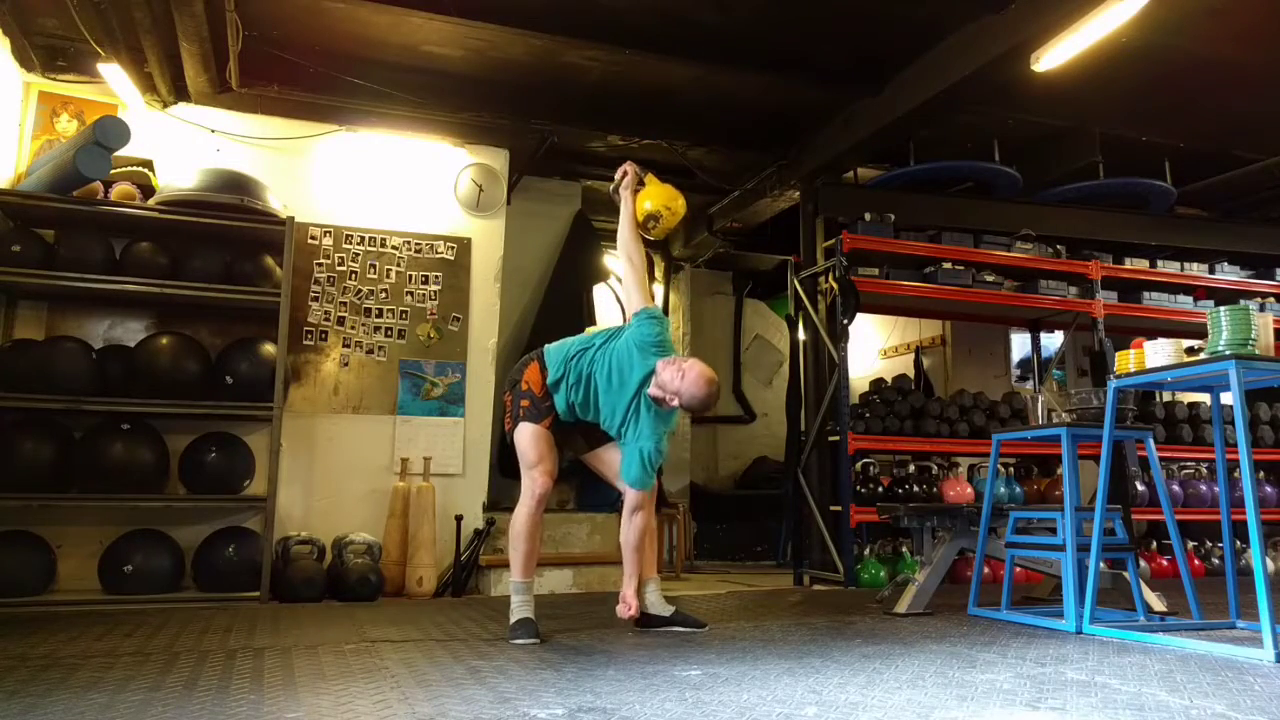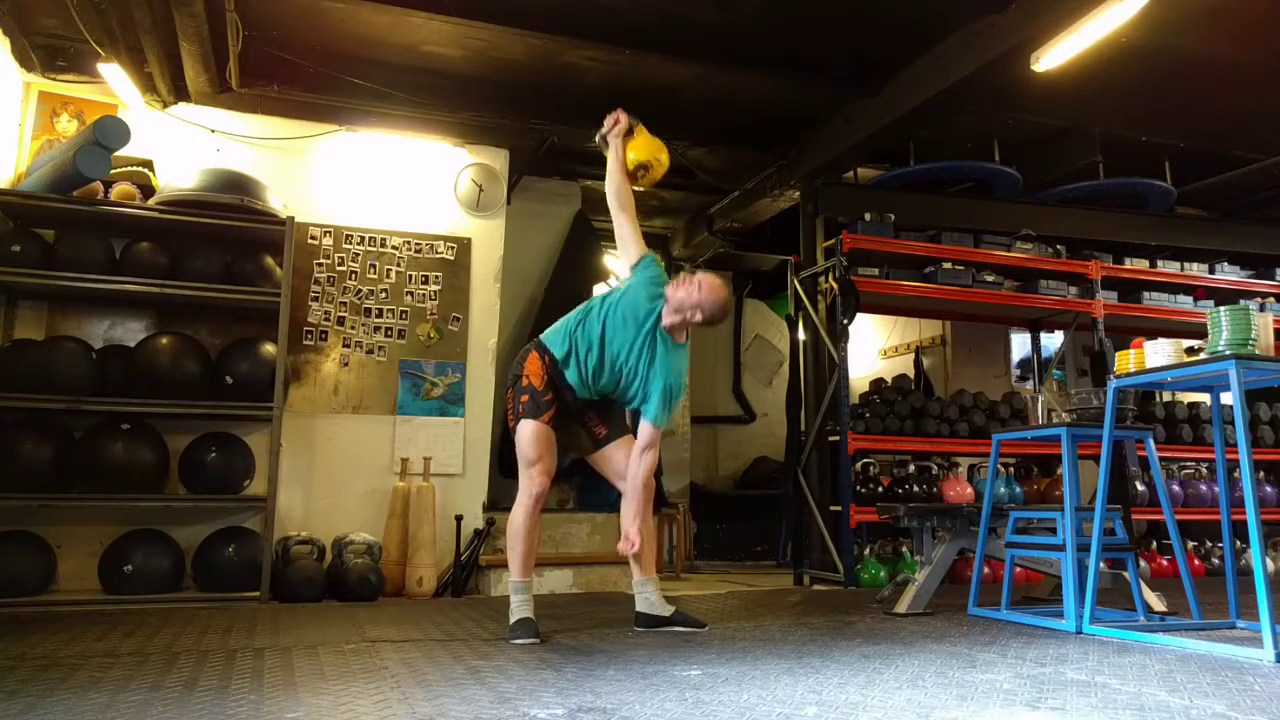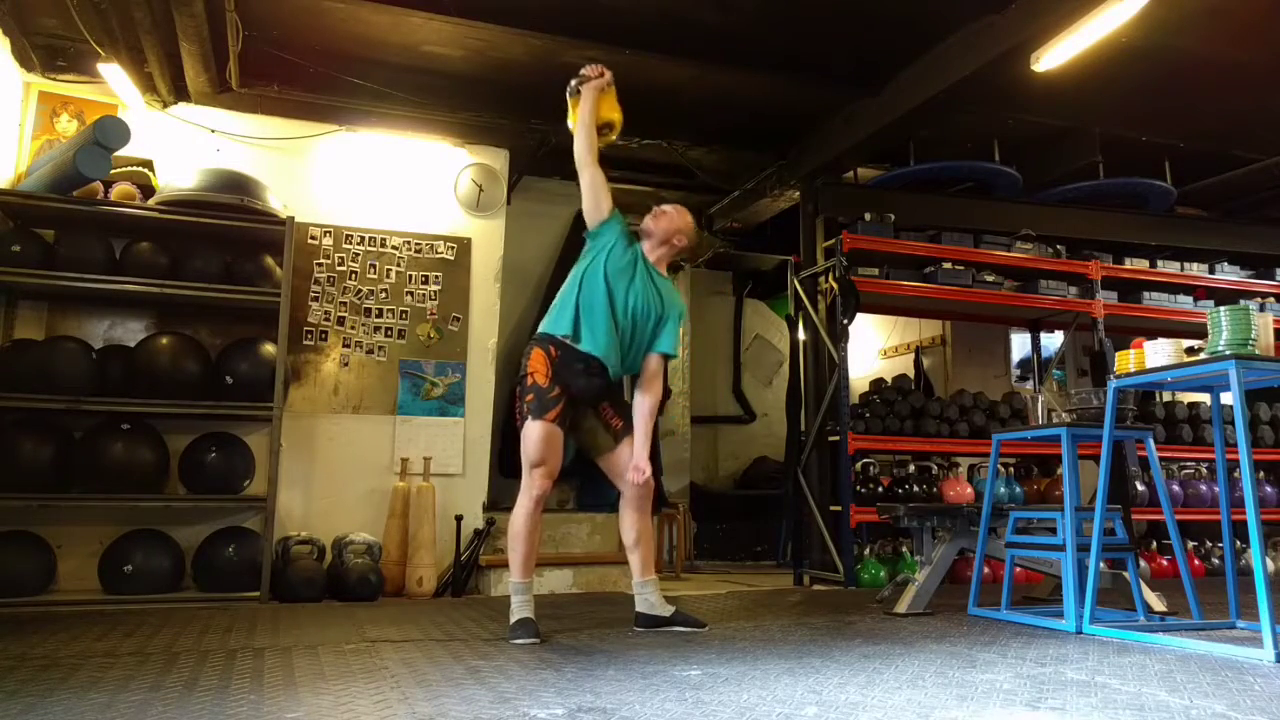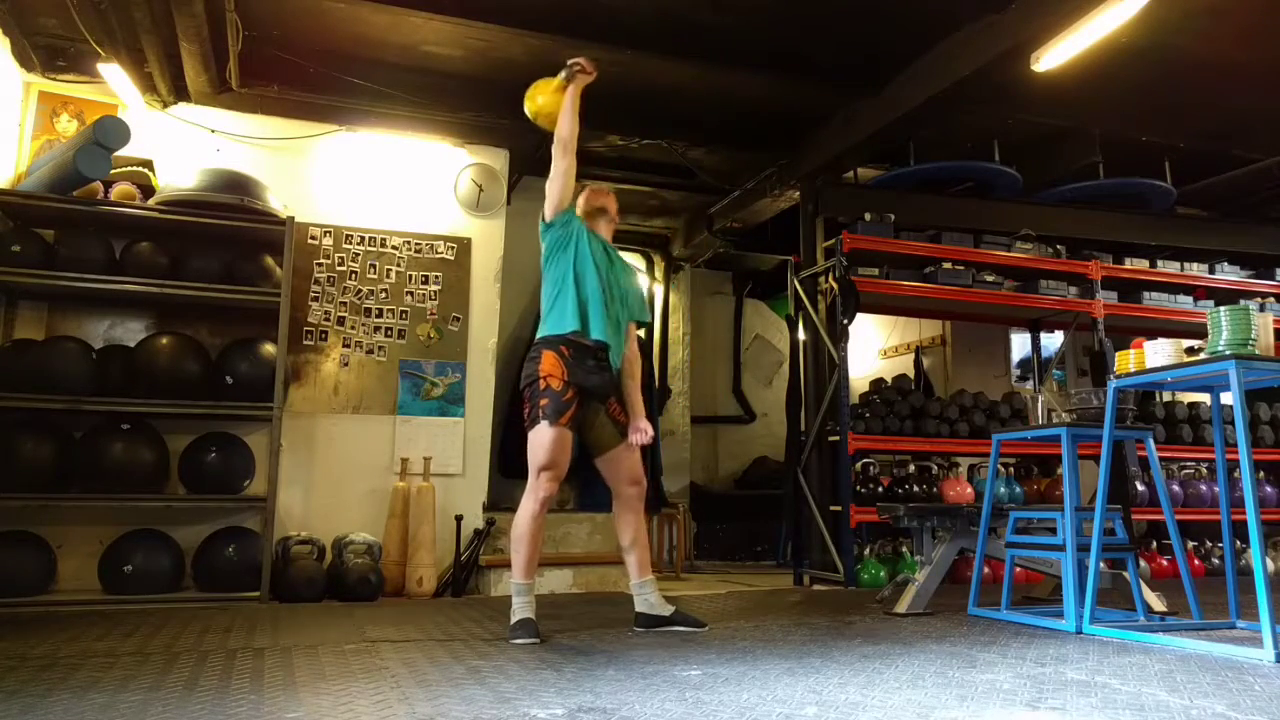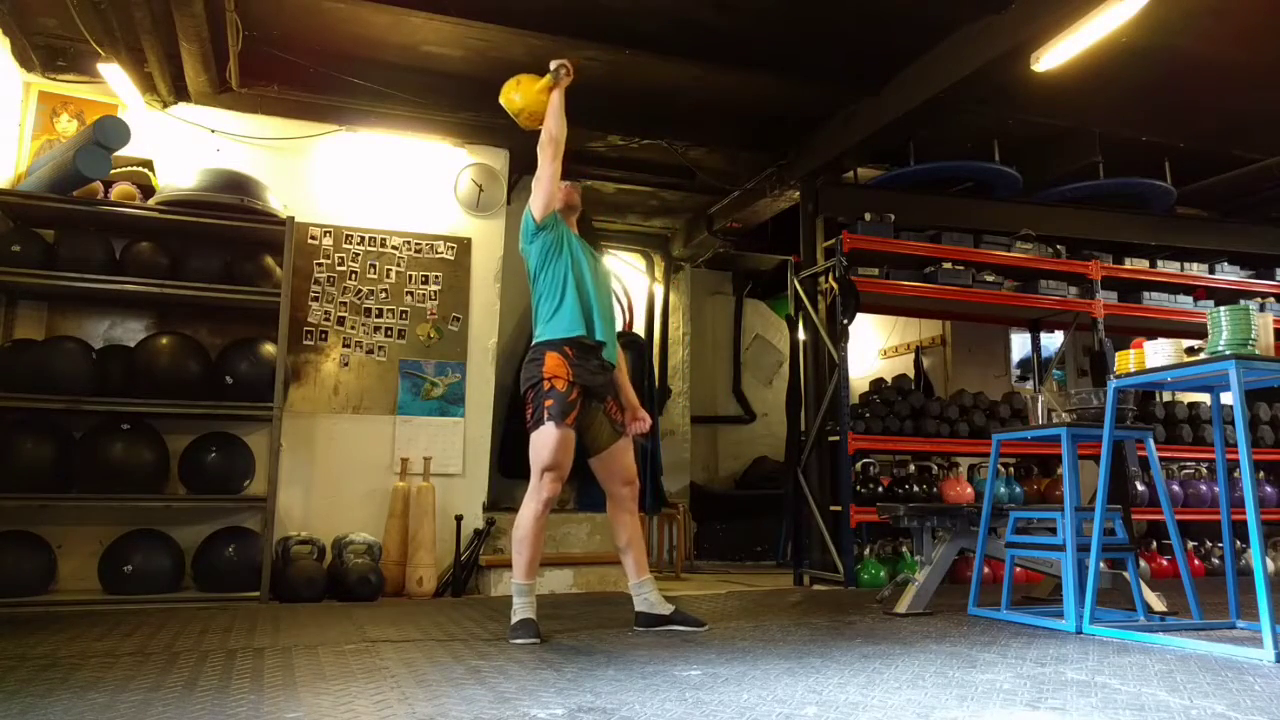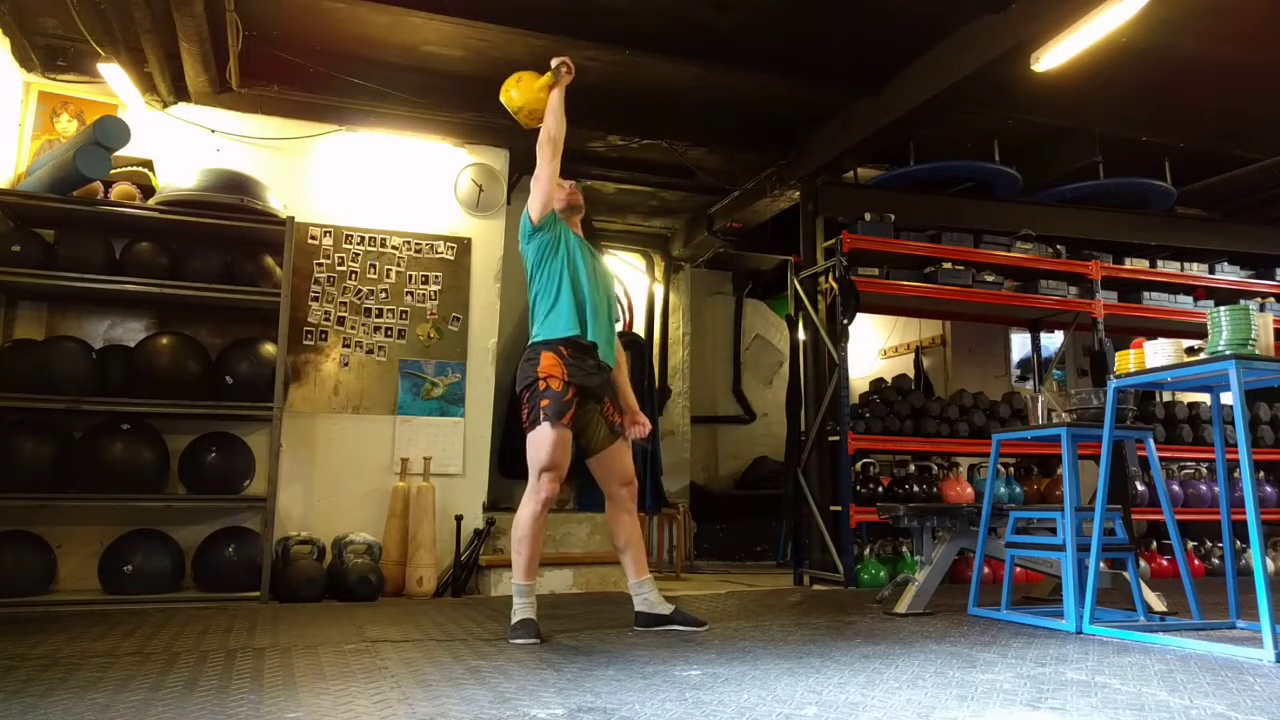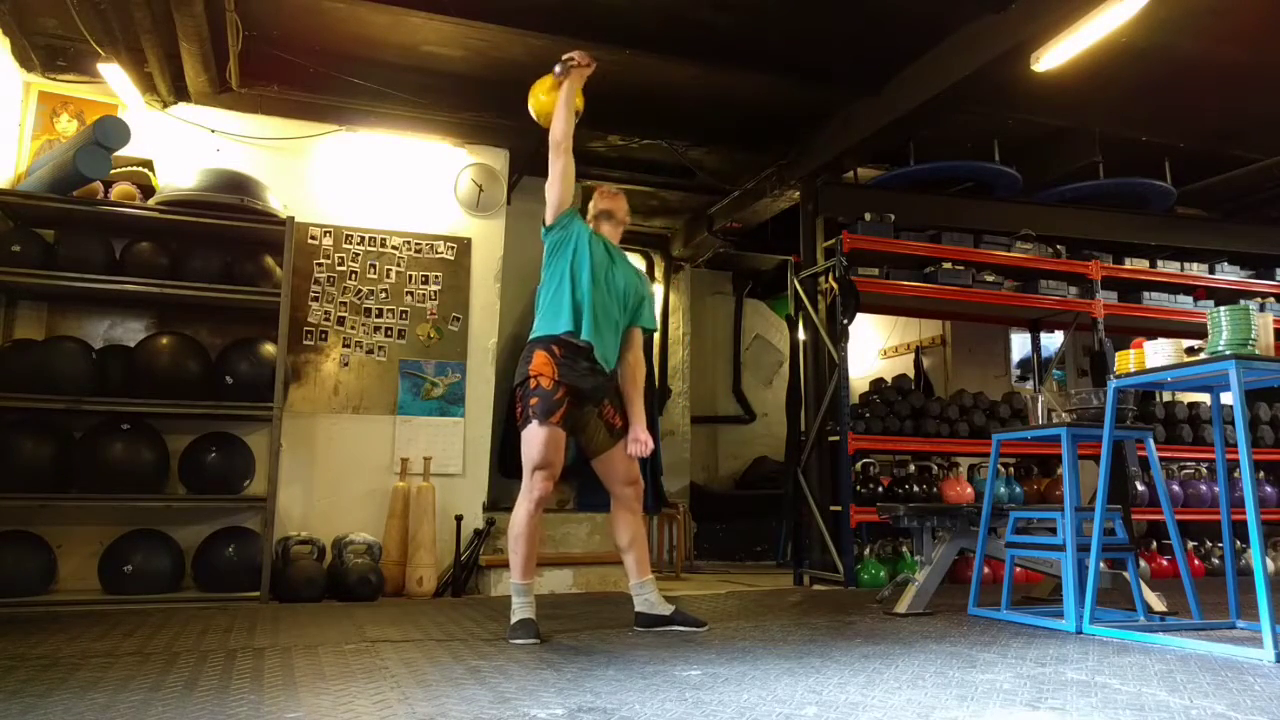
dt=0.4s
person 1, frame 1
left shoulder: (649, 434)
right shoulder: (653, 342)
left elbow: (635, 509)
right elbow: (632, 263)
left wrist: (631, 586)
right wrist: (627, 195)
left hip: (580, 412)
right hip: (539, 379)
left knee: (643, 489)
right knee: (539, 485)
left ankle: (650, 601)
right ankle: (521, 609)
person 1, frame 2
left shoulder: (669, 371)
right shoulder: (652, 287)
left elbow: (645, 449)
right elbow: (621, 210)
left wrist: (632, 522)
right wrist: (617, 143)
left hip: (588, 398)
right hip: (543, 368)
left knee: (641, 482)
right knee: (536, 483)
left ankle: (650, 603)
right ankle: (520, 609)
person 1, frame 3
left shoulder: (669, 303)
right shoulder: (615, 239)
left elbow: (650, 380)
right elbow: (586, 161)
left wrist: (642, 450)
right wrist: (591, 95)
left hip: (601, 384)
right hip: (552, 363)
left knee: (640, 485)
right knee: (537, 485)
left ankle: (649, 603)
right ankle: (521, 609)
person 1, frame 4
left shoulder: (627, 272)
right shoulder: (565, 230)
left elbow: (630, 348)
right elbow: (564, 149)
left wrist: (637, 410)
right wrist: (576, 86)
left hip: (605, 377)
right hip: (559, 361)
left knee: (632, 486)
right knee: (543, 485)
left ankle: (649, 603)
right ankle: (522, 608)
person 1, frame 5
left shoulder: (591, 258)
right shoulder: (541, 231)
right elbow: (549, 150)
left wrist: (630, 398)
right wrist: (559, 87)
left hip: (598, 374)
right hip: (558, 361)
left knee: (626, 486)
right knee: (546, 486)
left ankle: (648, 603)
right ankle: (523, 608)
person 1, frame 6
left shoulder: (595, 260)
right shoulder: (541, 231)
right elbow: (549, 150)
left wrist: (629, 403)
right wrist: (559, 85)
left hip: (595, 376)
right hip: (553, 363)
left knee: (624, 487)
right knee: (544, 486)
left ankle: (648, 603)
right ankle: (522, 608)
person 1, frame 7
left shoulder: (634, 279)
right shoulder: (567, 231)
left elbow: (632, 354)
right elbow: (560, 149)
left wrist: (637, 419)
right wrist: (572, 82)
left hip: (599, 381)
right hip: (551, 362)
left knee: (630, 488)
right knee: (538, 486)
left ankle: (649, 603)
right ankle: (522, 608)
